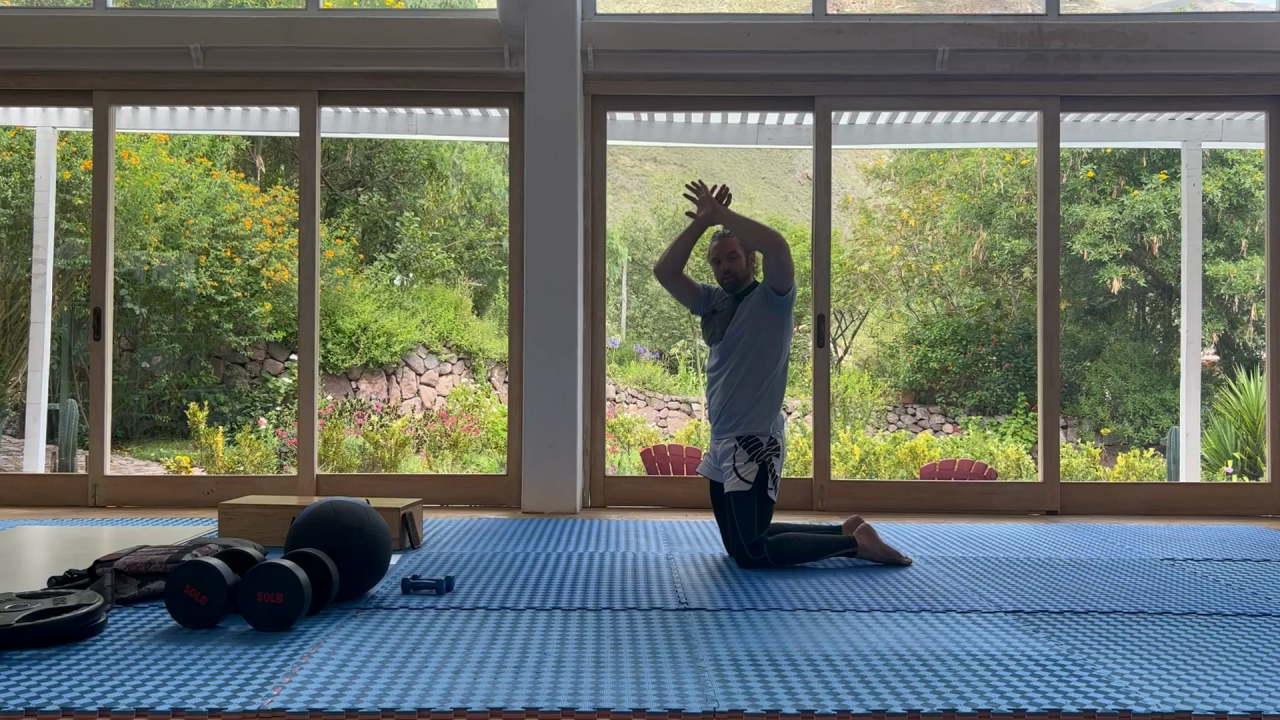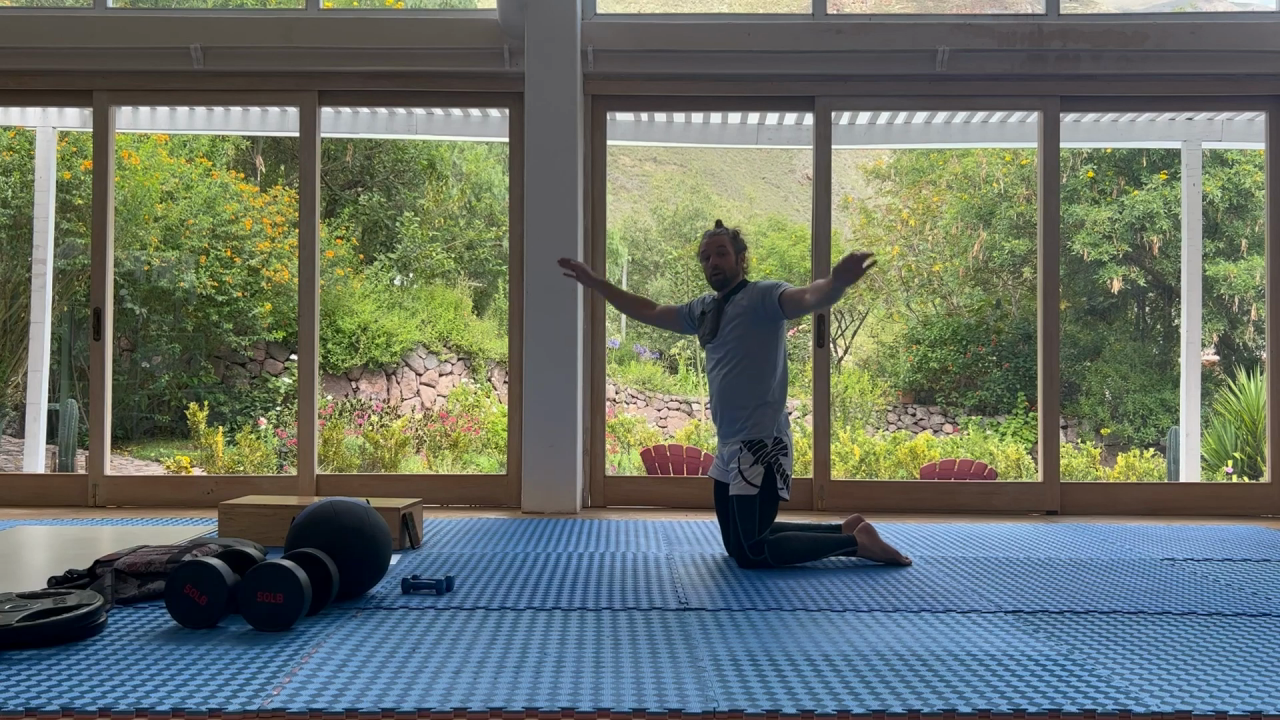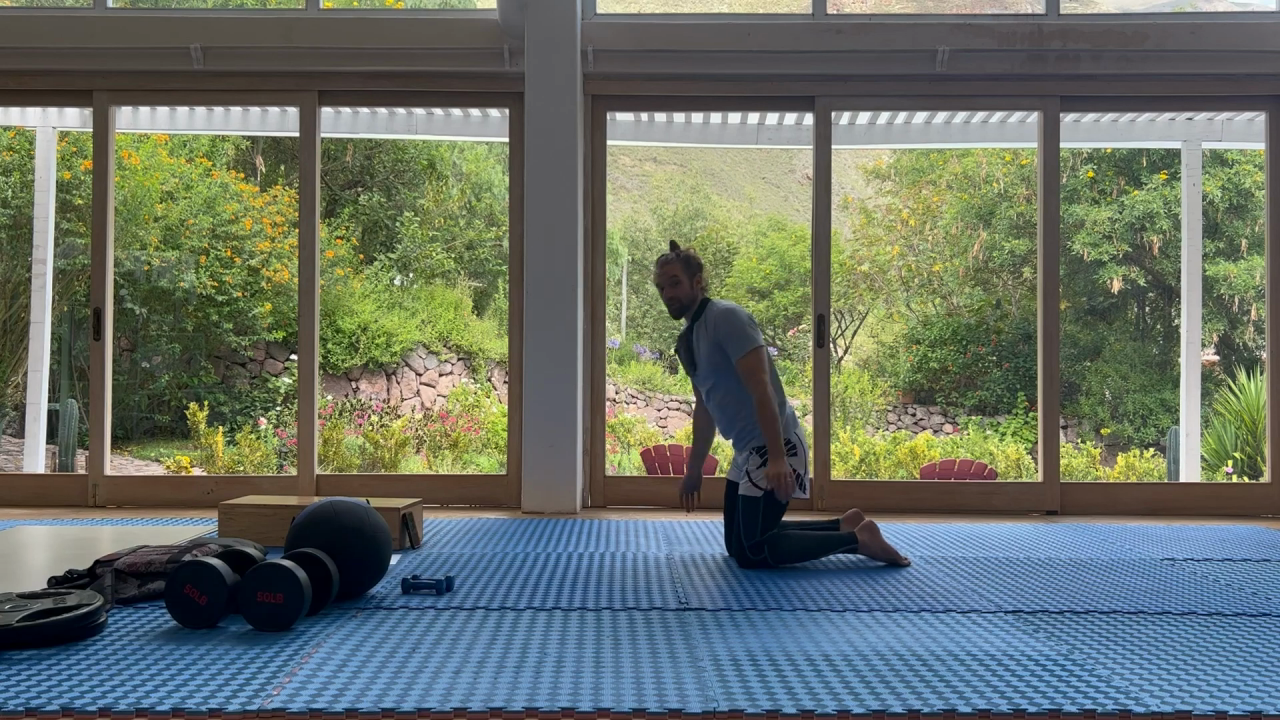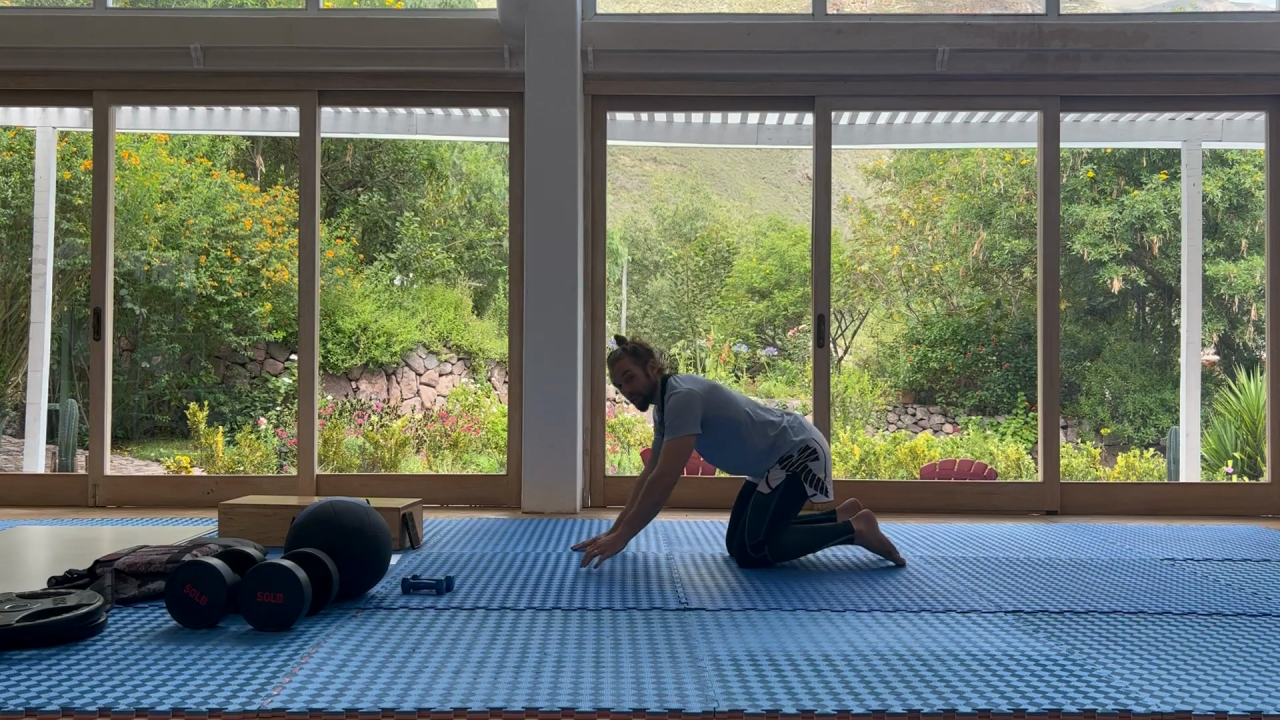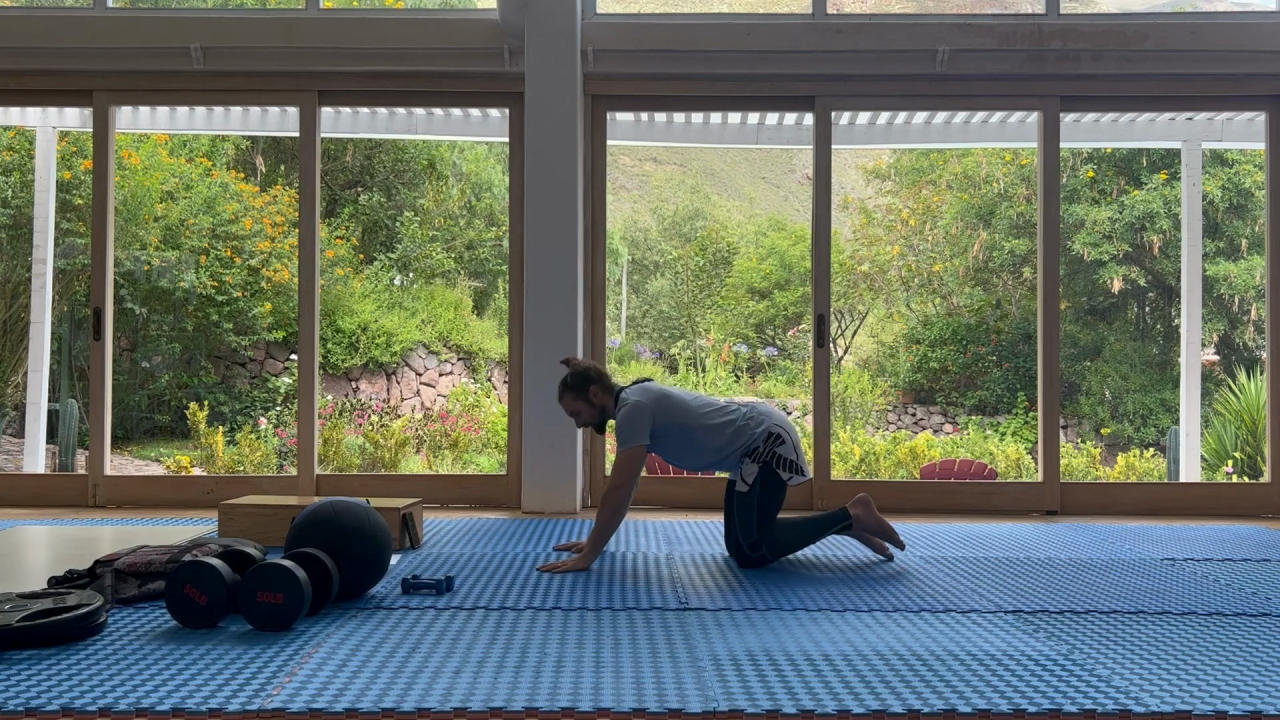
dt=0.5s
person 1, frame 1
left shoulder: (772, 298)
right shoulder: (712, 302)
left elbow: (777, 248)
right elbow: (665, 272)
left wrist: (723, 216)
right wrist: (700, 224)
left hip: (753, 445)
right hip: (722, 447)
left knee: (750, 552)
right knee: (741, 546)
left ankle: (855, 543)
right ankle: (845, 531)
person 1, frame 2
left shoulder: (763, 295)
right shoulder: (705, 309)
left elbow: (811, 298)
right elbow: (649, 312)
left wrist: (837, 281)
right wrist: (595, 282)
left hip: (760, 444)
right hip: (731, 446)
left knee: (750, 552)
right knee: (740, 542)
left ankle: (857, 540)
right ankle: (844, 531)
person 1, frame 3
left shoulder: (725, 318)
right shoulder: (689, 339)
left elbow: (761, 389)
right elbow: (704, 409)
left wrist: (777, 459)
right wrist: (693, 470)
left hip: (773, 448)
right hip: (748, 452)
left knee: (751, 552)
right knee: (738, 547)
left ankle: (857, 537)
right ankle: (844, 526)
person 1, frame 4
left shoulder: (682, 397)
right shoulder: (666, 408)
left elbow: (665, 479)
right elbow: (649, 477)
left wrist: (621, 538)
right wrist: (613, 531)
left hip: (799, 454)
right hip: (779, 459)
left knee: (752, 552)
right knee: (740, 543)
left ankle: (854, 529)
right ankle: (840, 516)
person 1, frame 5
left shoulder: (634, 409)
right shoulder: (636, 403)
left elbow: (617, 490)
right elbow: (626, 487)
left wrist: (590, 554)
right wrist: (595, 540)
left hip: (767, 441)
right hip: (756, 442)
left knee: (751, 552)
right knee: (739, 544)
left ankle: (851, 515)
right ankle: (848, 520)
